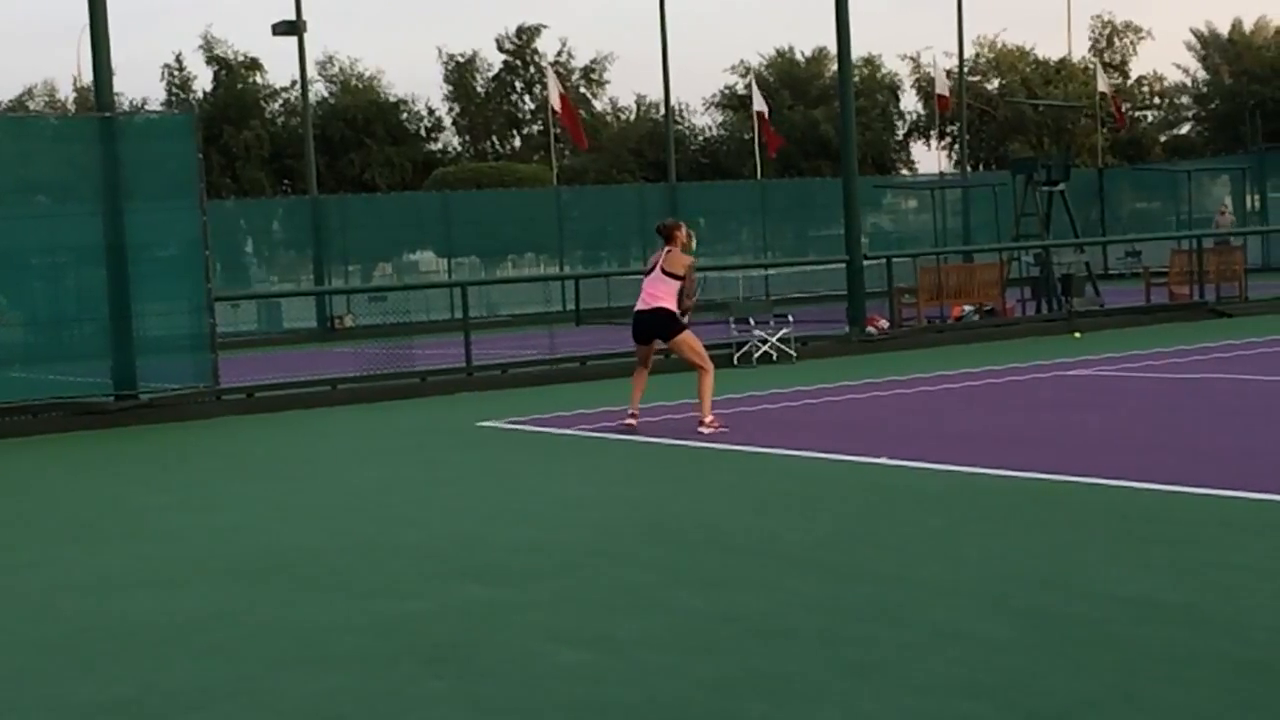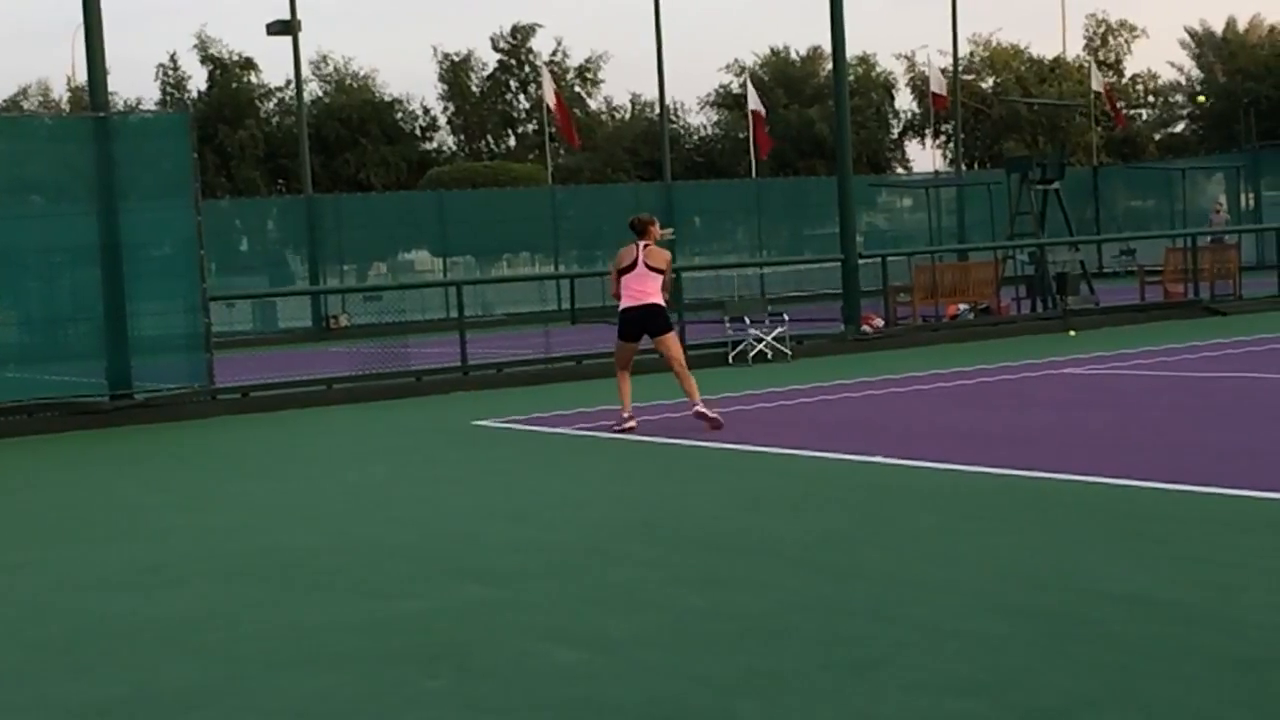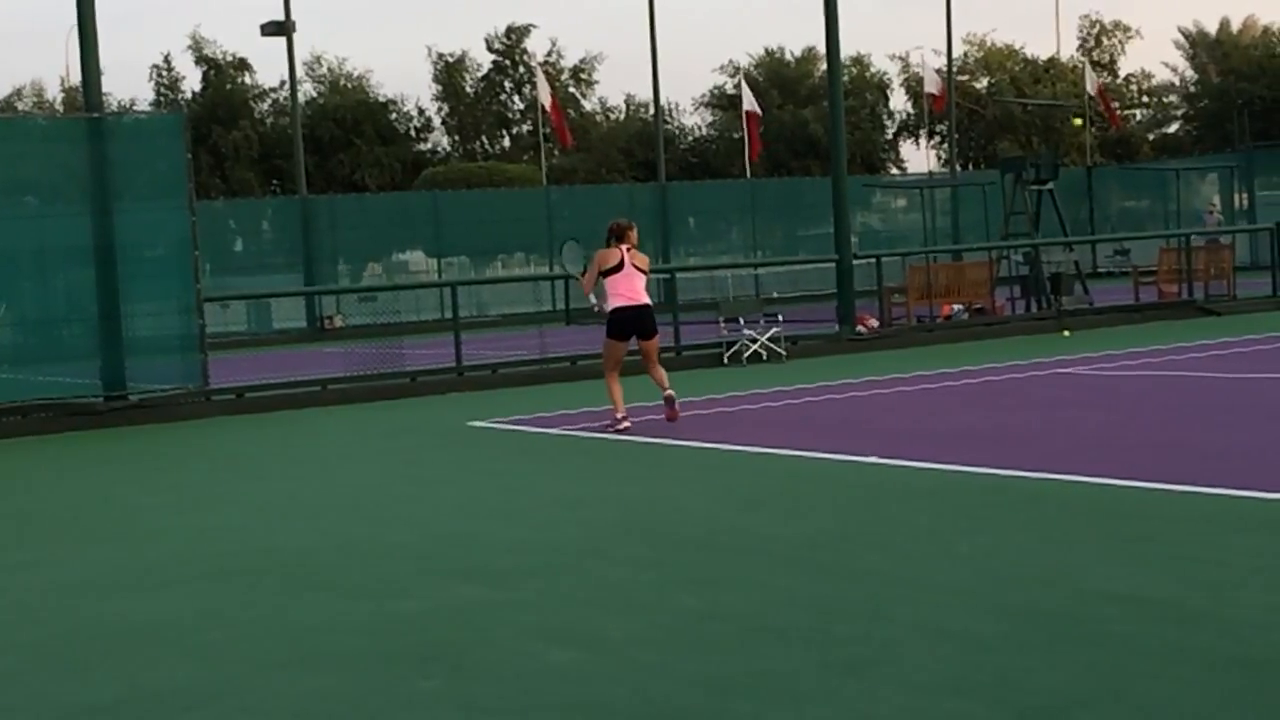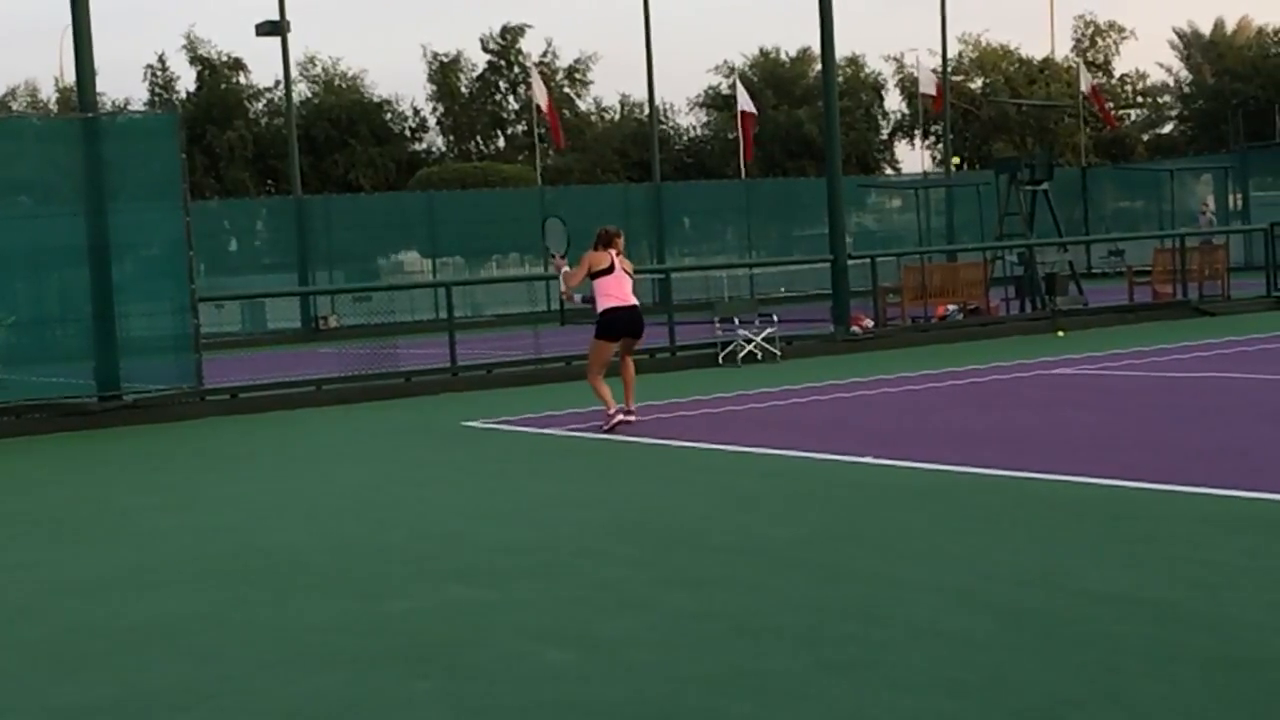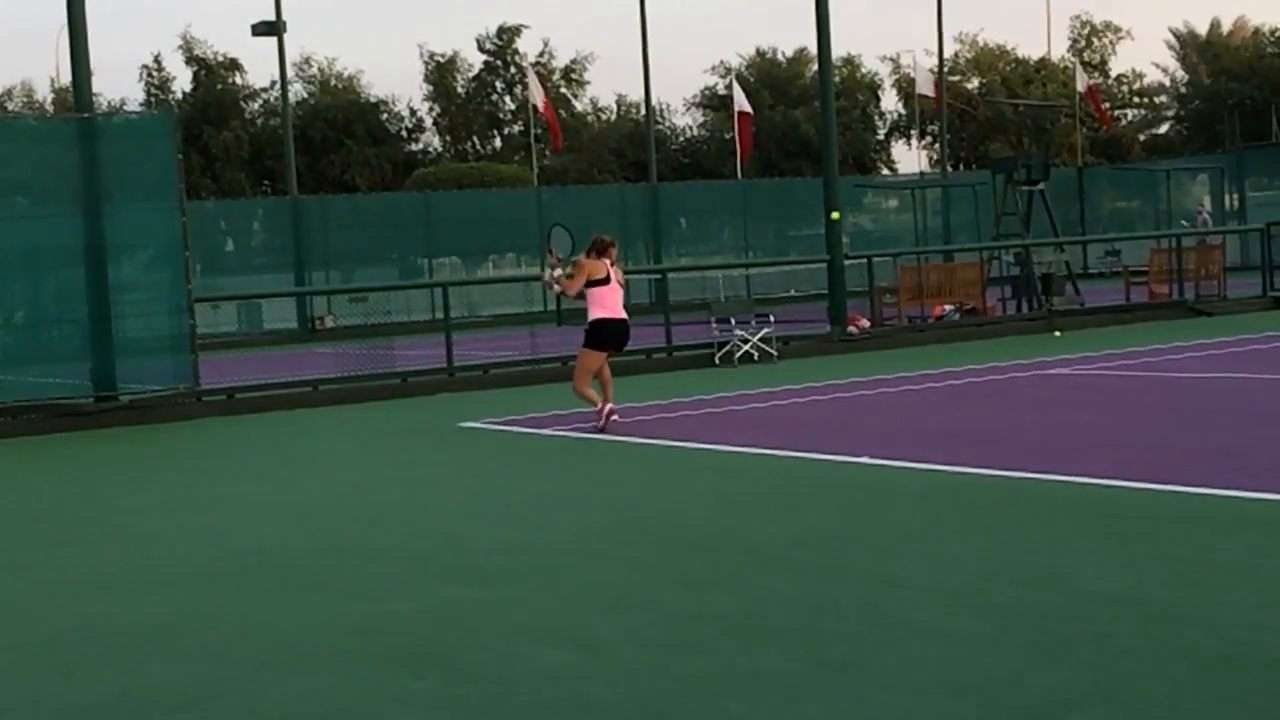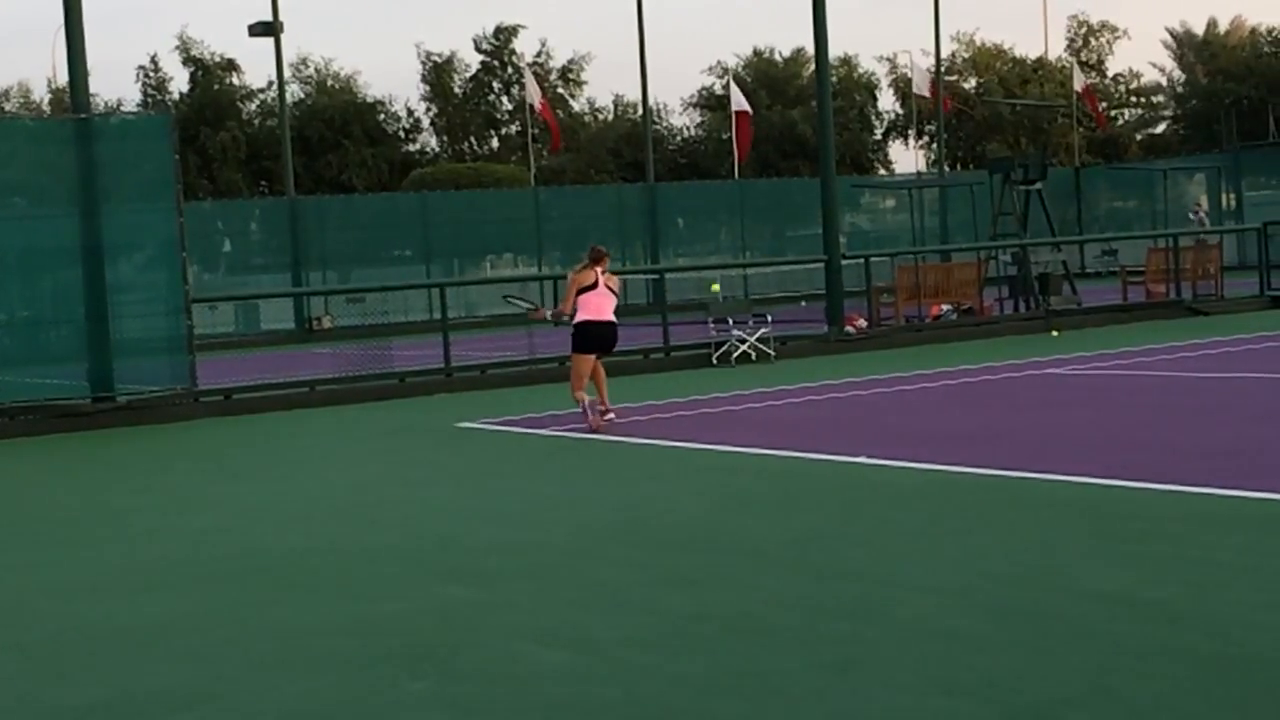
dt=0.5s
person 1, frame 1
left shoulder: (654, 258)
right shoulder: (686, 261)
right elbow: (686, 301)
right wrist: (683, 314)
left hip: (641, 318)
right hip: (665, 318)
left knee: (643, 366)
right knee: (705, 367)
left ankle: (632, 413)
right ankle: (706, 419)
person 1, frame 2
left shoulder: (622, 253)
right shoulder: (664, 255)
left elbow: (614, 292)
left hip: (628, 316)
right hip: (655, 313)
left knee: (622, 370)
right knee: (680, 368)
left ankle: (627, 415)
right ankle: (698, 406)
person 1, frame 3
left shoulder: (602, 255)
right shoulder: (644, 259)
left elbow: (587, 289)
left wrist: (585, 279)
left hip: (620, 316)
right hip: (645, 312)
left knee: (611, 372)
right knee: (652, 365)
left ankle: (620, 416)
right ankle: (667, 389)
person 1, frame 4
left shoulder: (592, 257)
right shoulder: (627, 264)
left elbow: (571, 283)
left wrist: (562, 268)
left hip: (611, 318)
right hip: (634, 315)
left knee: (594, 375)
right knee: (626, 357)
left ankle: (613, 410)
right ankle: (629, 408)
person 1, frame 5
left shoulder: (588, 265)
right shoulder: (618, 272)
left elbow: (571, 291)
left wrist: (557, 271)
right wrist: (558, 286)
left hip: (602, 327)
right hip: (622, 328)
left knee: (580, 386)
right knee: (600, 361)
left ankle: (602, 406)
right ankle: (609, 408)
person 1, frame 6
left shoulder: (578, 277)
right shoulder: (614, 281)
left elbow: (566, 310)
left wrist: (548, 314)
left hip: (586, 330)
right hip: (610, 330)
left knee: (578, 391)
right knee: (593, 361)
left ankle: (585, 402)
right ankle: (605, 407)
